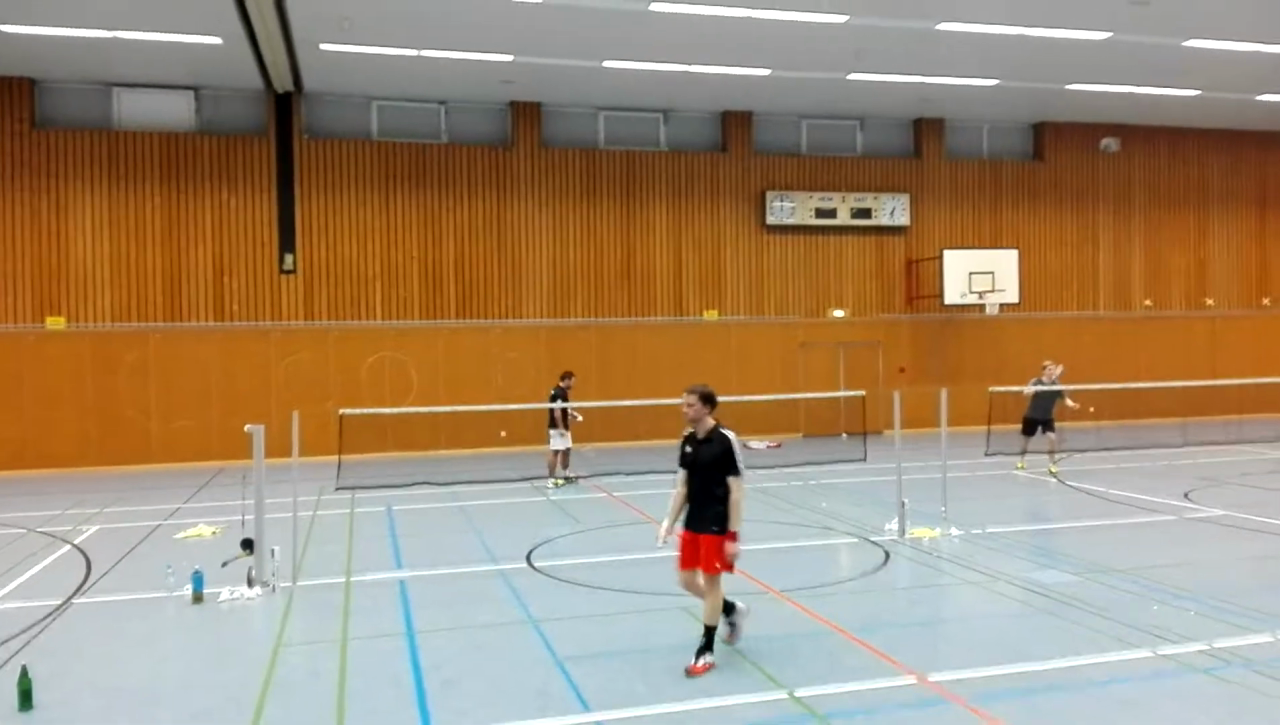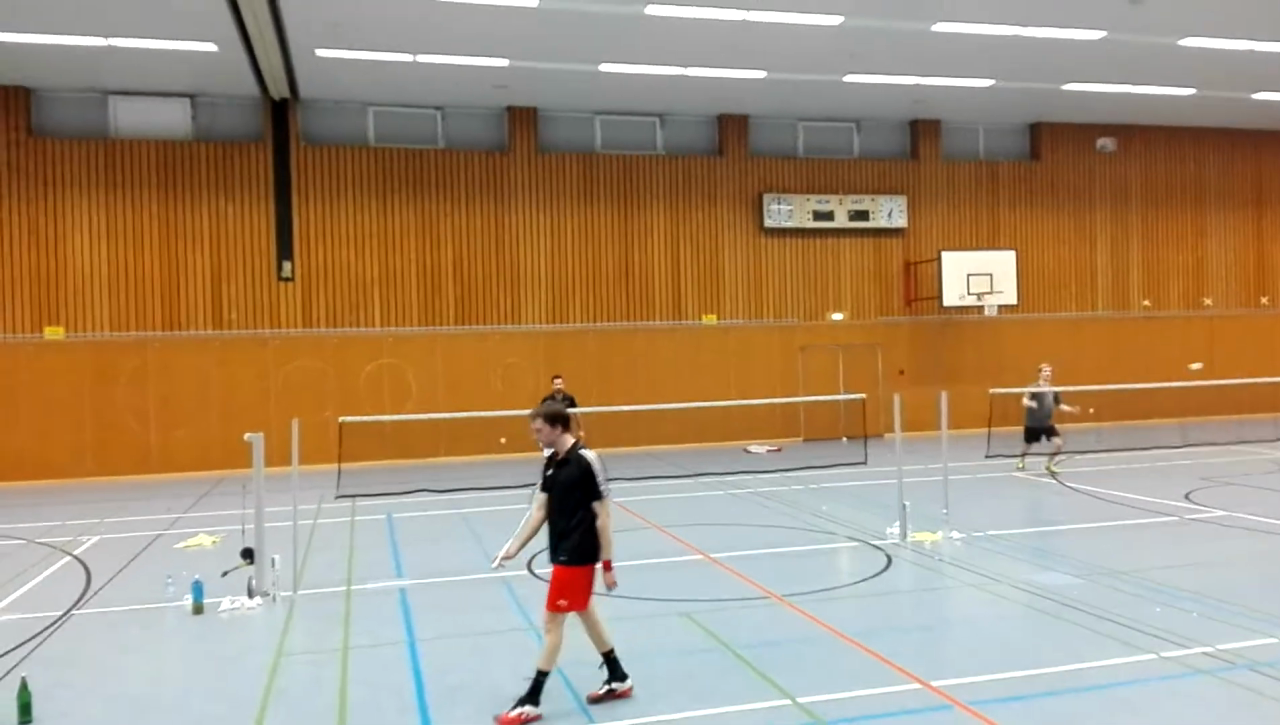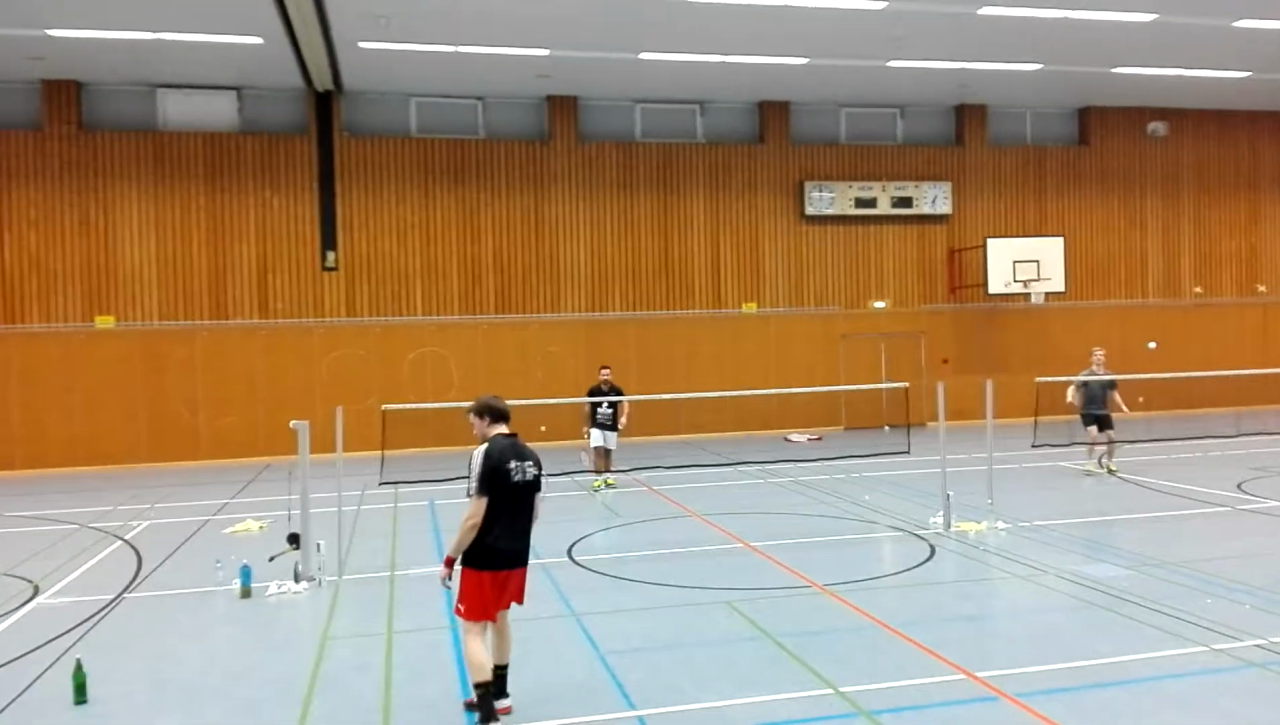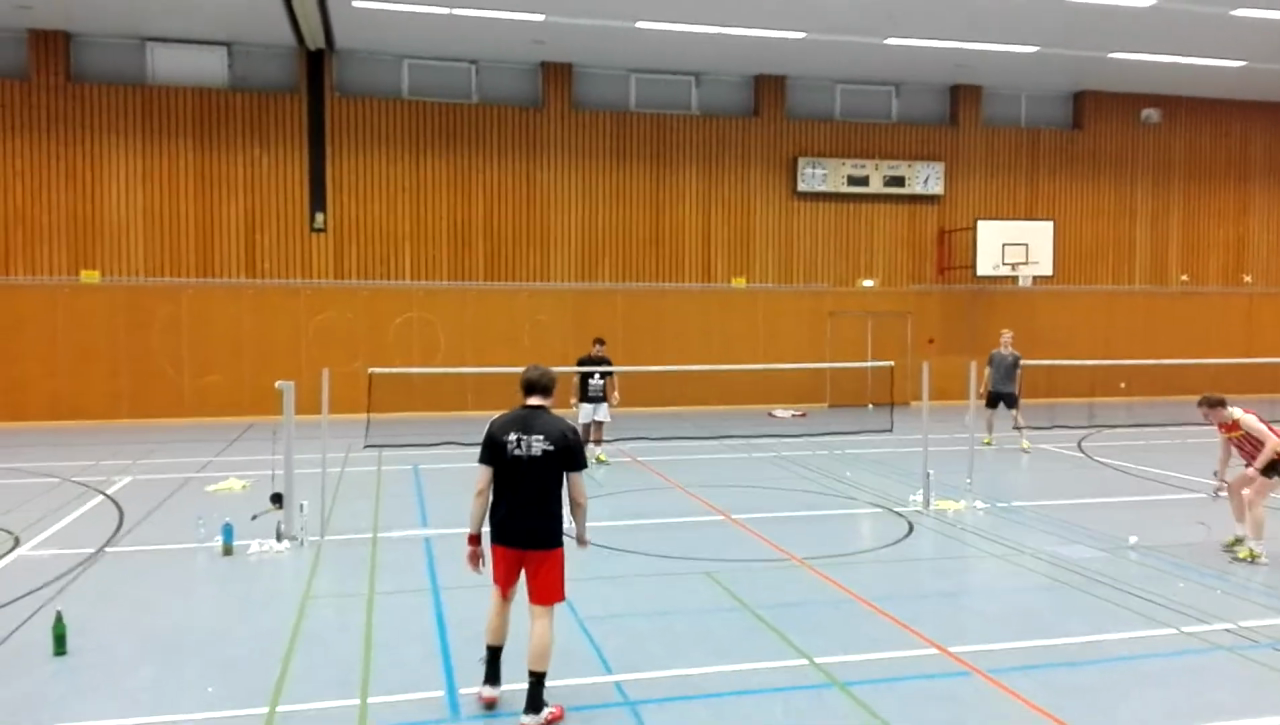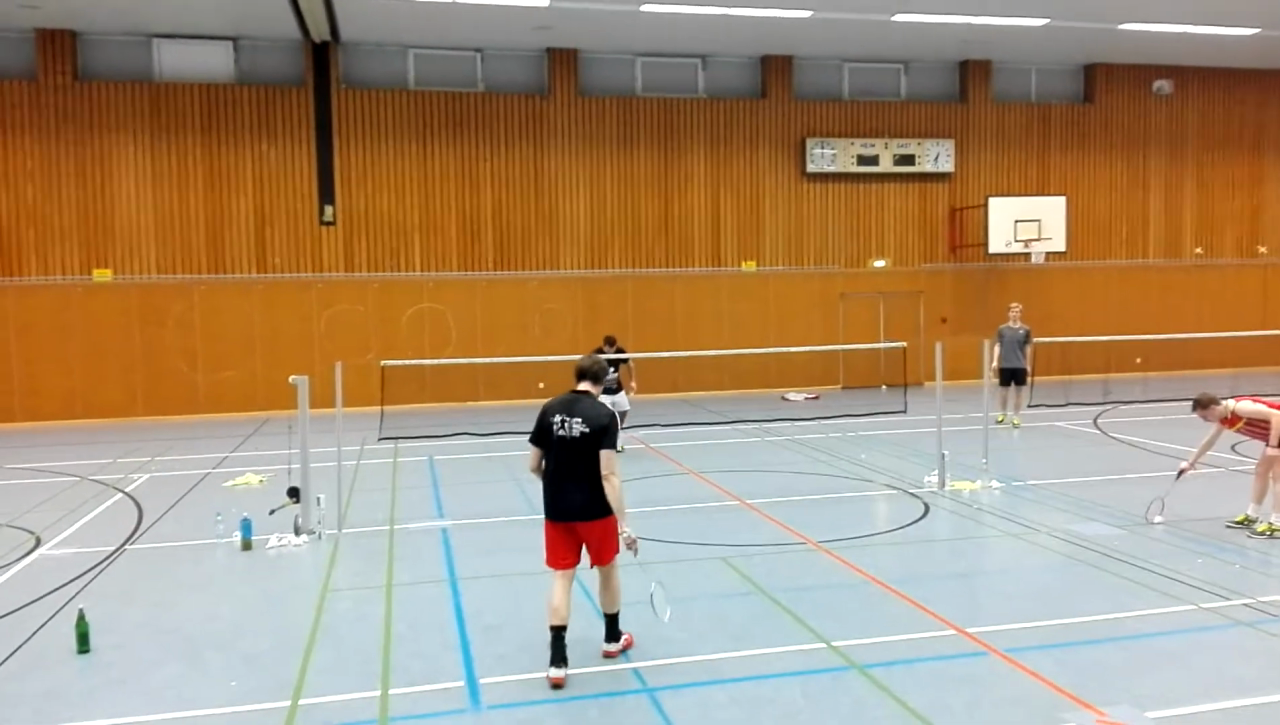
dt=1s
person 1, frame 1
left shoulder: (725, 440)
right shoulder: (688, 440)
left elbow: (736, 491)
left wrist: (733, 536)
right wrist: (669, 521)
left hip: (717, 526)
right hip: (692, 524)
left knee: (711, 584)
right knee: (687, 580)
left ankle: (706, 650)
right ankle: (732, 611)
person 1, frame 2
left shoulder: (587, 461)
right shoulder: (551, 462)
left elbow: (603, 516)
right elbow: (540, 511)
left wrist: (607, 565)
right wrist: (515, 547)
left hip: (577, 558)
right hip: (561, 554)
left knee: (552, 623)
right knee: (586, 614)
right ankle: (618, 679)
person 1, frame 3
left shoulder: (485, 453)
right shoulder: (530, 455)
left elbow: (474, 518)
right elbow: (534, 511)
left wrist: (449, 560)
left hip: (484, 558)
right hip: (517, 555)
left knee: (473, 631)
right knee: (499, 619)
right ankle: (497, 694)
person 1, frame 4
left shoulder: (498, 426)
right shoulder: (566, 431)
left elbow: (482, 489)
right elbow: (578, 497)
left wrist: (474, 537)
right wrist: (582, 531)
left hip: (504, 533)
right hip: (545, 536)
left knee: (502, 598)
right knee: (542, 615)
left ankle: (491, 682)
person 1, frame 5
left shoulder: (550, 409)
right shoulder: (603, 415)
left elbow: (534, 466)
right elbow: (608, 474)
right wrist: (623, 524)
left hip: (557, 510)
right hip: (595, 509)
left knee: (562, 579)
right knee: (608, 570)
left ankle: (557, 661)
right ankle: (613, 638)
